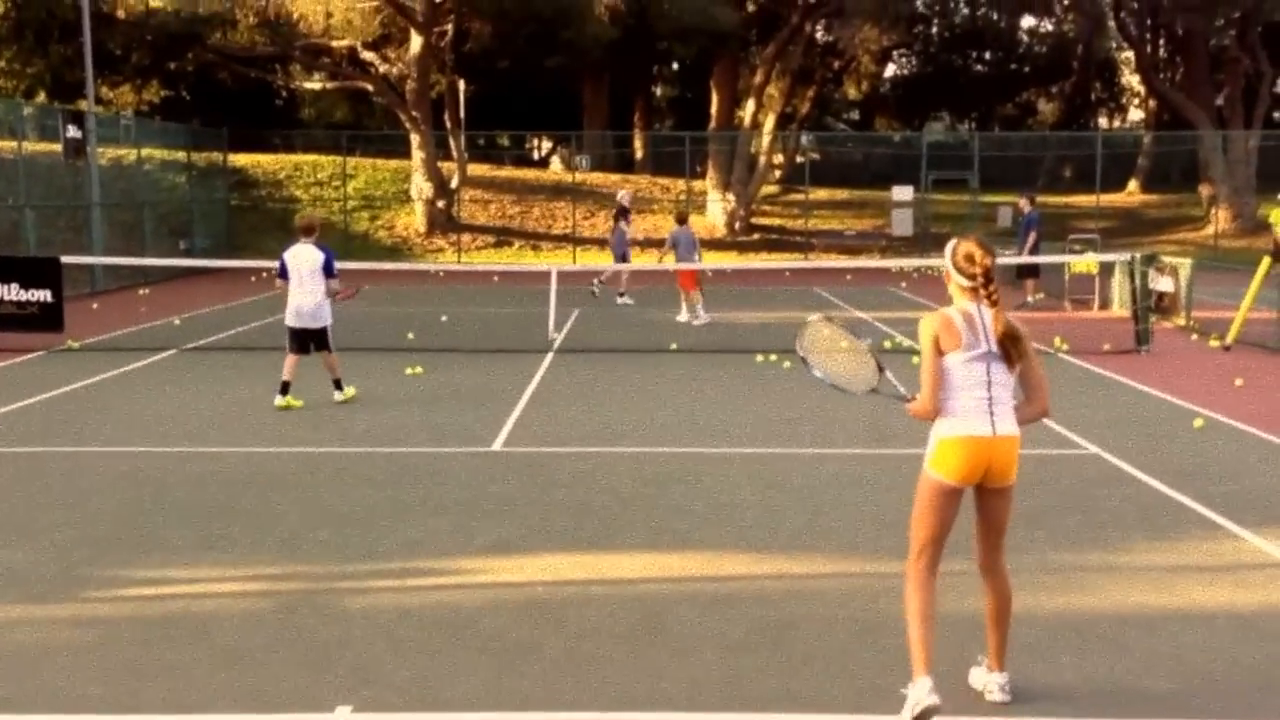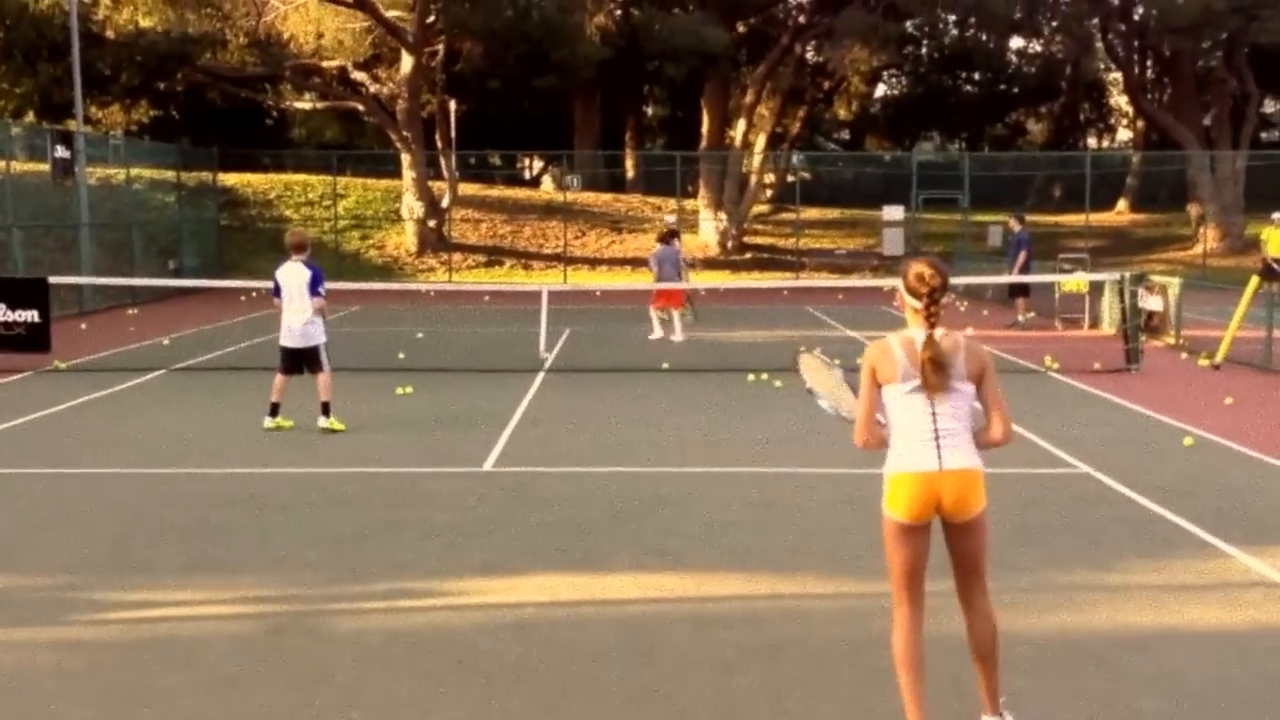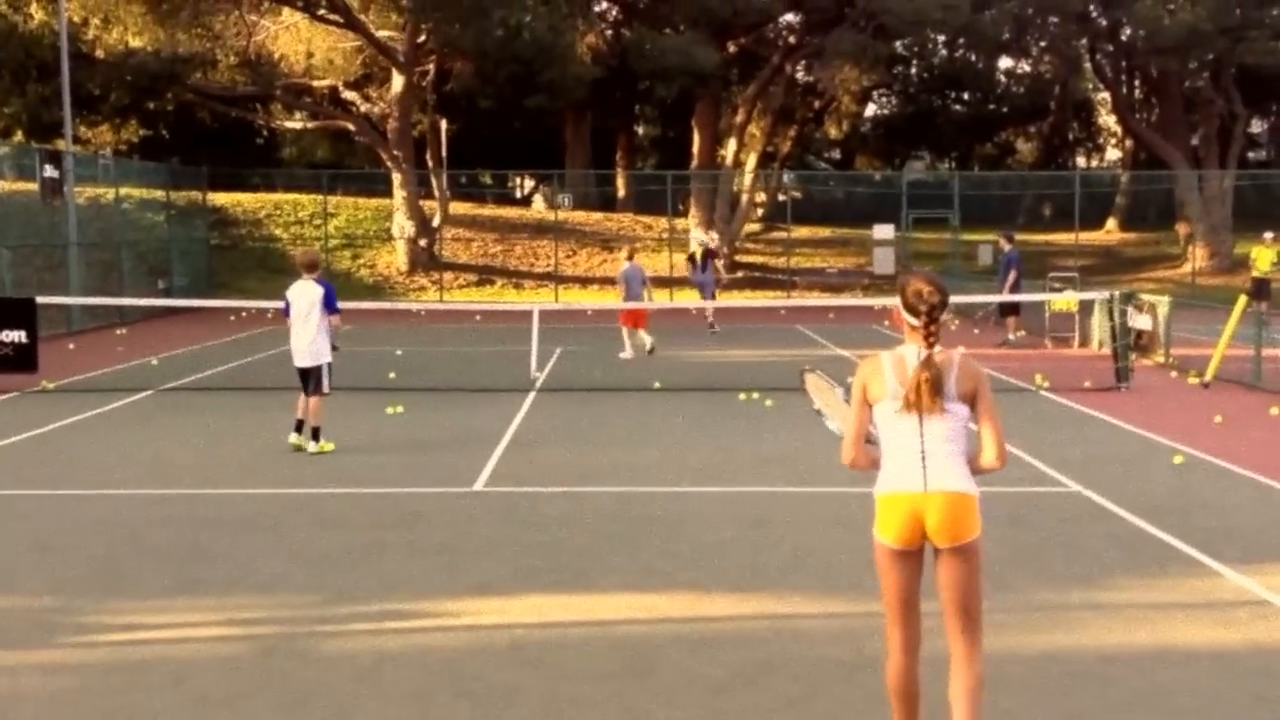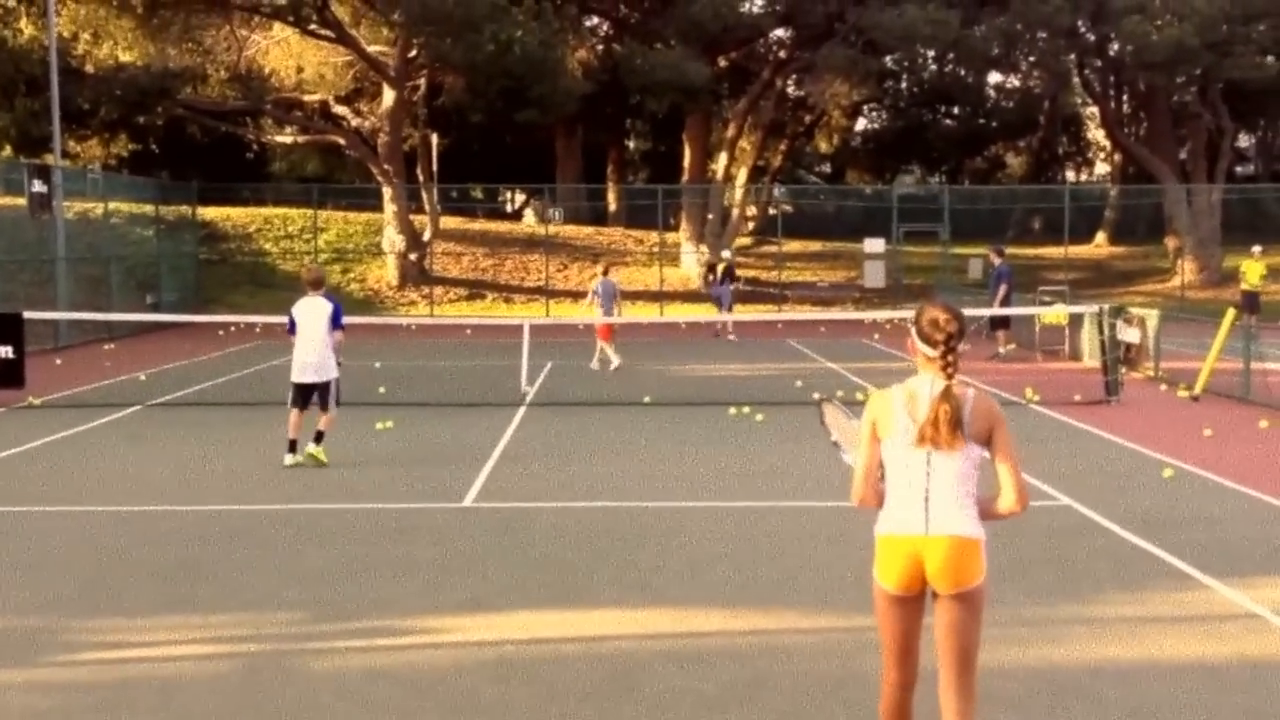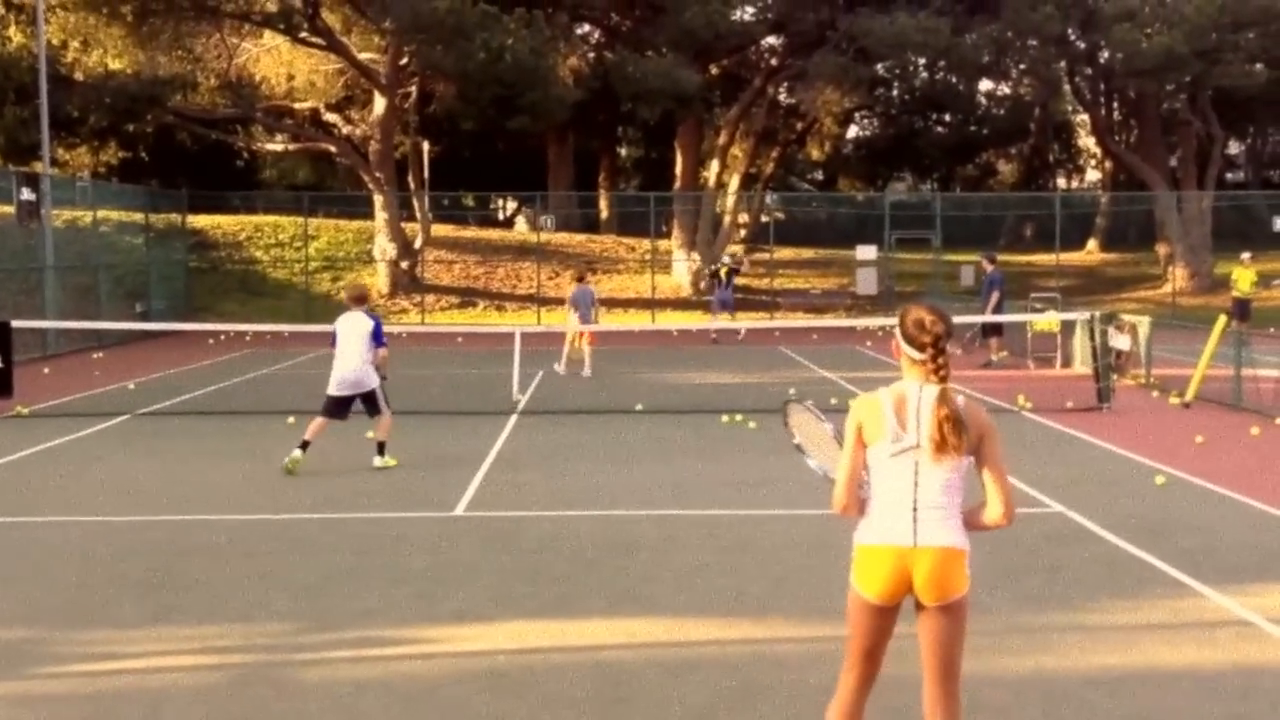
dt=0.4s
person 1, frame 1
left shoulder: (937, 324)
right shoulder: (1010, 328)
left elbow: (929, 404)
right elbow: (1038, 405)
left wrist: (918, 409)
right wrist: (994, 421)
left hip: (954, 448)
right hip: (1004, 448)
left knee: (920, 568)
right knee: (992, 562)
right ankle: (995, 672)
person 1, frame 2
left shoulder: (879, 353)
right shoulder: (972, 352)
left elbow: (864, 437)
right elbow: (1000, 432)
left hip: (906, 482)
right hip: (964, 479)
left knee: (907, 608)
right knee: (975, 596)
person 1, frame 3
left shoulder: (871, 371)
right shoulder: (968, 371)
left elbow: (852, 456)
right elbow: (994, 456)
left hip: (895, 506)
right hip: (955, 503)
left knee: (902, 640)
right knee: (966, 641)
person 1, frame 4
left shoulder: (881, 404)
right shoulder: (984, 409)
left elbow: (862, 495)
right elbow: (1014, 500)
left hip: (896, 548)
right hip: (959, 549)
left knee: (898, 674)
person 1, frame 5
left shoulder: (867, 407)
right shoulder: (973, 417)
left elbow: (843, 502)
right elbow: (1001, 512)
right wrist: (946, 517)
left hip: (879, 556)
right hip: (945, 560)
left knee: (856, 679)
person 2, frame 1
left shoulder: (287, 254)
right shoulder: (323, 254)
left elbow: (280, 283)
right elbow: (334, 286)
right wrist: (327, 294)
left hip: (295, 309)
right hip: (318, 309)
left knee: (293, 352)
right knee: (327, 351)
left ankle: (282, 395)
right ankle: (340, 390)
person 2, frame 2
left shoulder: (280, 271)
right shoulder: (312, 271)
left elbow: (277, 302)
right elbow: (319, 304)
right wrist: (324, 314)
left hip: (288, 330)
right hip: (310, 330)
left knee: (283, 373)
right knee: (322, 372)
left ankle: (272, 417)
right ankle: (325, 417)
person 2, frame 3
left shoulder: (291, 290)
right shoulder: (324, 288)
left elbow: (290, 322)
right elbow: (335, 321)
right wrist: (332, 339)
left hip: (298, 349)
right hip: (318, 349)
left knee: (306, 393)
right knee: (317, 394)
left ankle: (296, 434)
right ankle: (315, 441)
person 2, frame 4
left shoulder: (296, 307)
right shoulder: (332, 305)
left elbow: (293, 338)
right elbow: (338, 337)
right wrist: (336, 356)
left hip: (300, 365)
right hip: (324, 364)
left knee: (297, 409)
right knee: (328, 409)
left ankle: (291, 453)
right ankle: (315, 445)
person 2, frame 5
left shoulder: (340, 321)
right shoulder: (373, 321)
left elbow: (336, 351)
right elbow: (382, 353)
right wrist: (381, 371)
left hip: (340, 376)
right hip: (364, 376)
left knee: (324, 417)
right knee: (383, 414)
left ankle: (299, 451)
right ankle: (381, 456)
